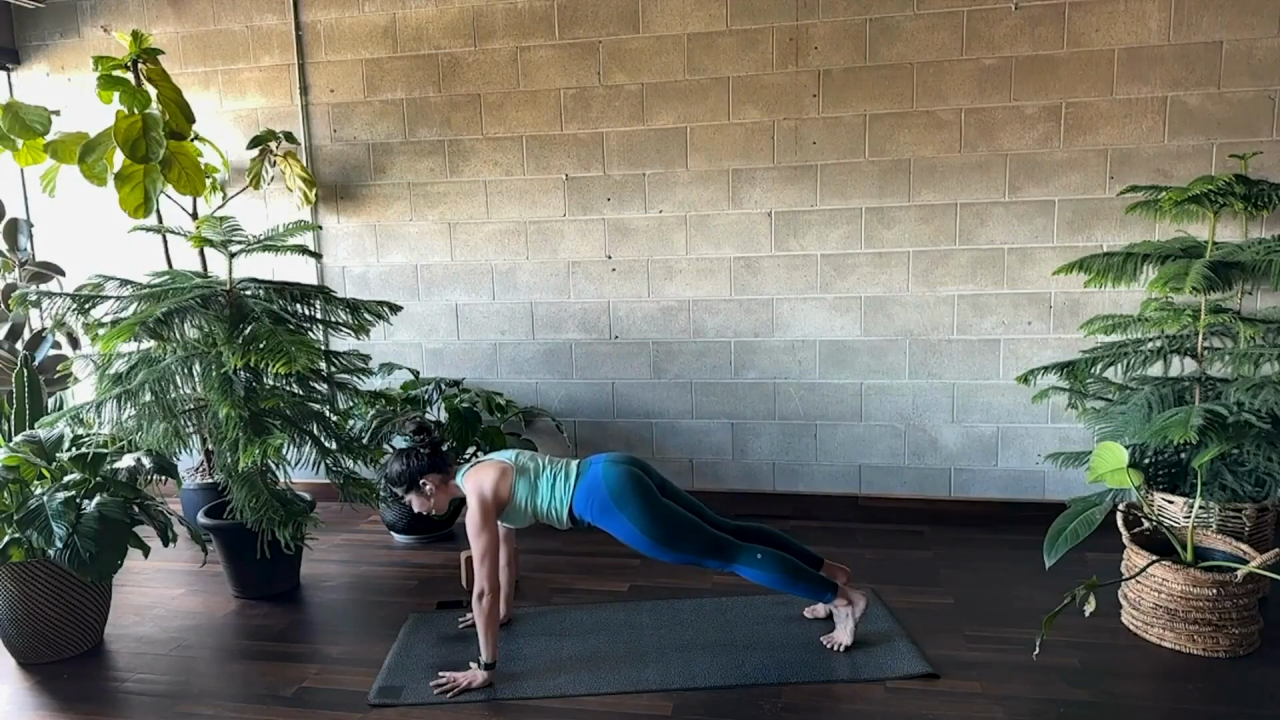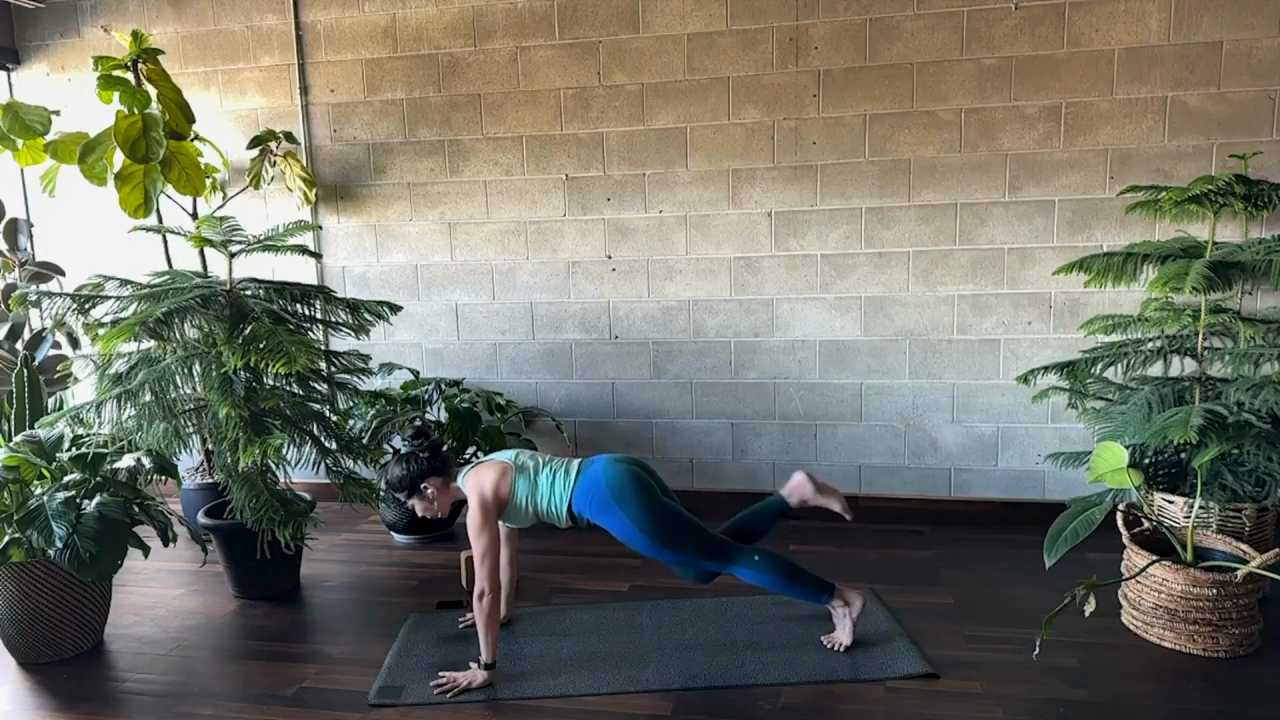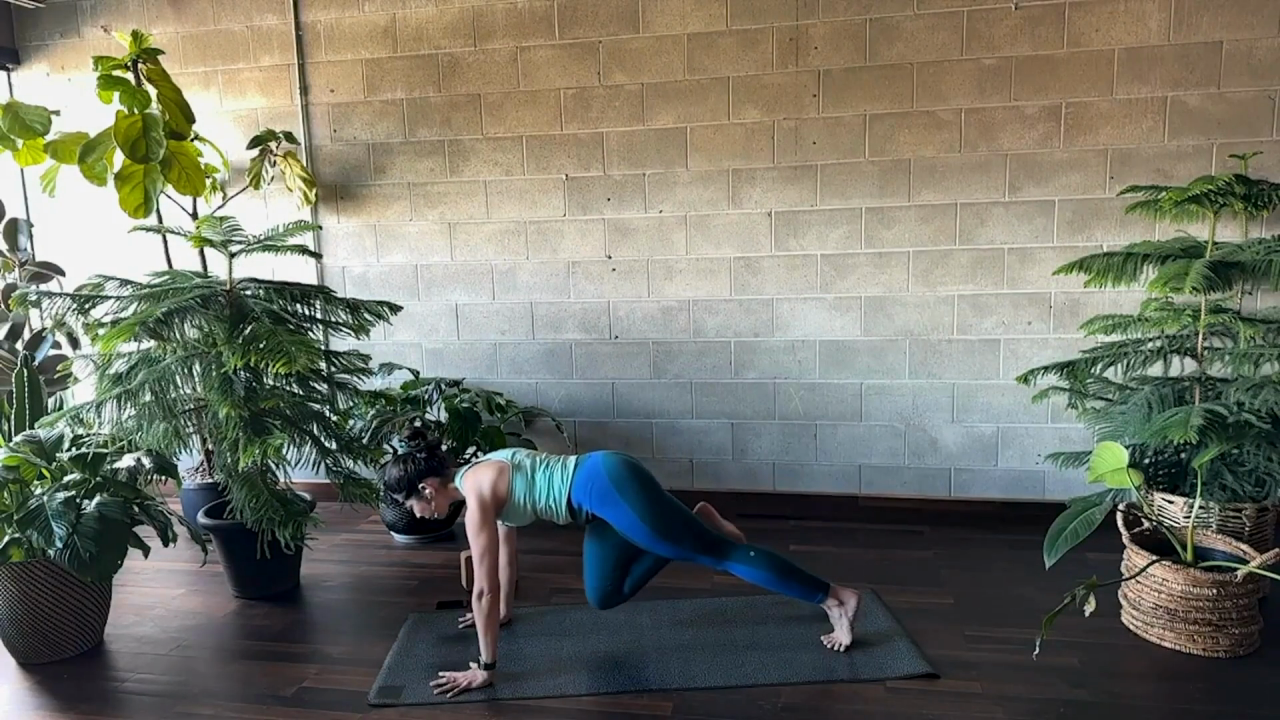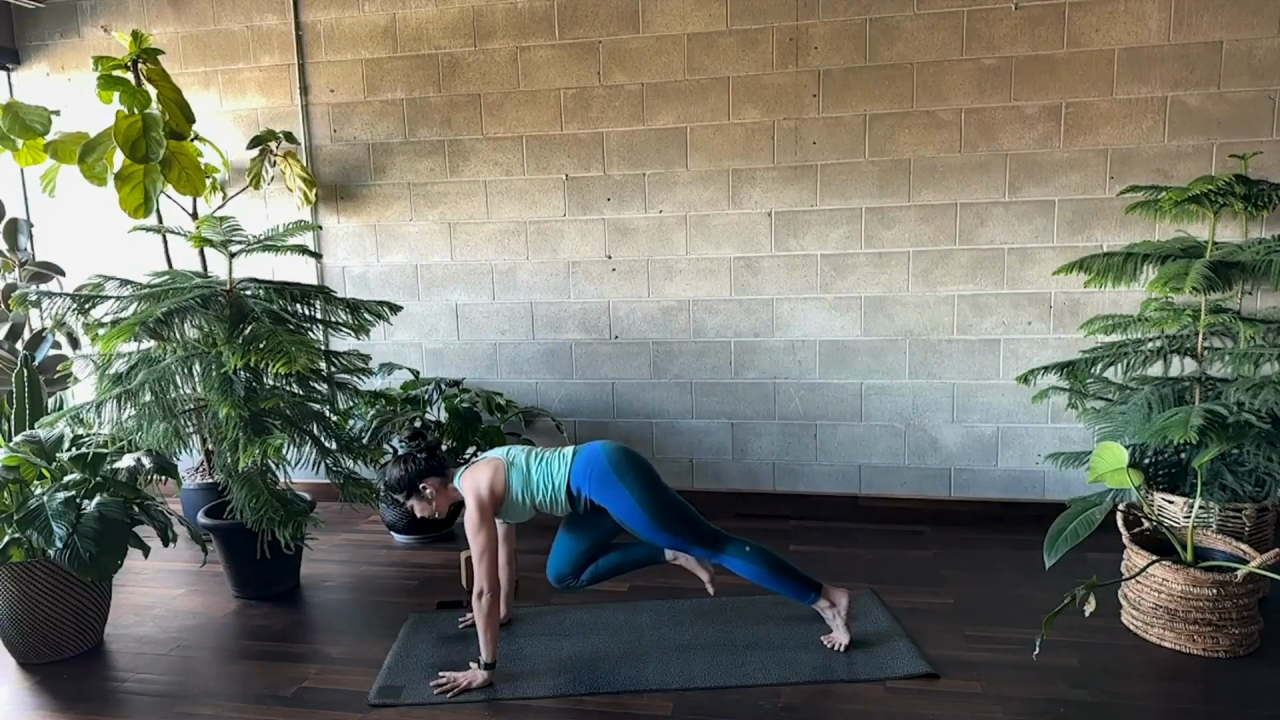
dt=0.5s
person 1, frame 1
left shoulder: (477, 493)
right shoulder: (483, 471)
left elbow: (483, 587)
right elbow: (506, 544)
left wrist: (484, 667)
right wrist: (502, 611)
left hip: (608, 496)
right hip: (614, 473)
left knee: (727, 554)
right knee: (725, 532)
left ankle: (842, 598)
right ankle: (828, 571)
person 1, frame 2
left shoulder: (478, 495)
right shoulder: (486, 474)
left elbow: (483, 588)
right elbow: (508, 541)
left wrist: (484, 667)
right wrist: (503, 611)
left hip: (611, 494)
right hip: (616, 476)
left knee: (724, 556)
right knee: (702, 565)
left ankle: (841, 600)
right ankle: (794, 492)
person 1, frame 3
left shoulder: (476, 494)
right shoulder: (484, 474)
left elbow: (483, 588)
right elbow: (506, 543)
left wrist: (485, 668)
right wrist: (502, 611)
left hip: (609, 487)
right hip: (607, 478)
left knee: (719, 553)
right knee: (603, 596)
left ankle: (836, 600)
right ankle: (694, 525)
person 1, frame 4
left shoulder: (474, 495)
right shoulder: (483, 476)
left elbow: (483, 587)
right elbow: (505, 544)
left wrist: (485, 667)
right wrist: (503, 610)
left hip: (607, 474)
right hip: (601, 473)
left knee: (714, 544)
right knee: (563, 573)
left ankle: (828, 600)
right ankle: (670, 552)
